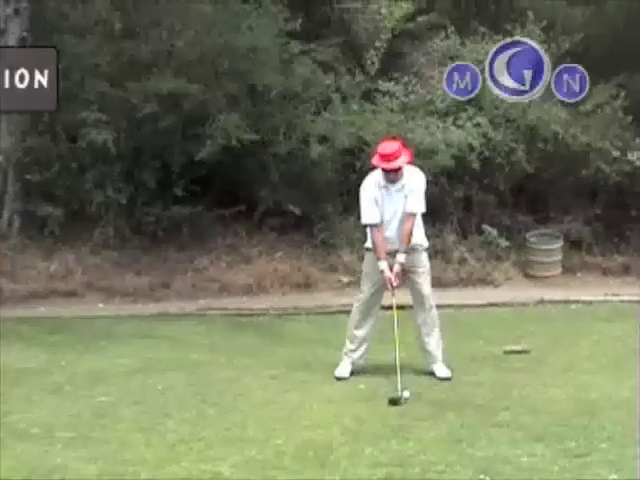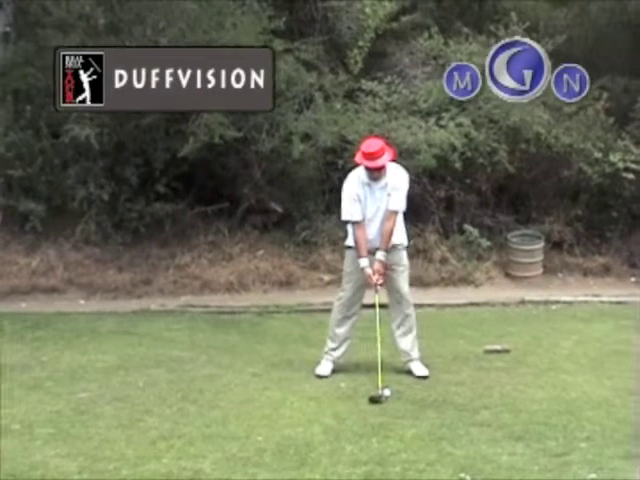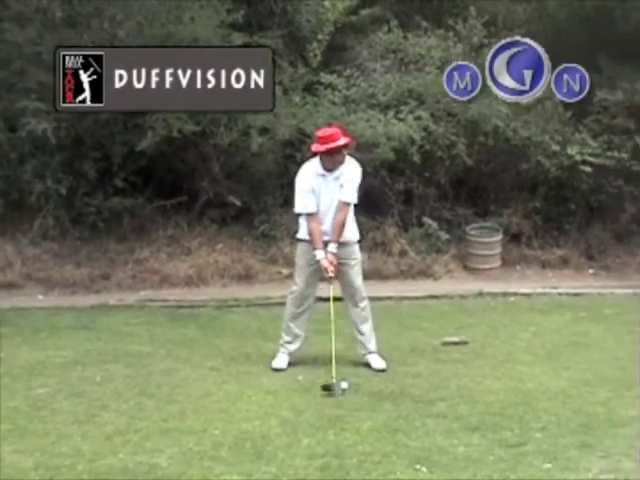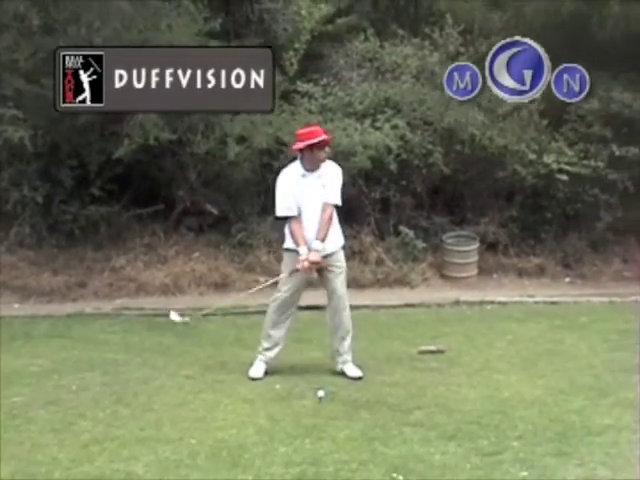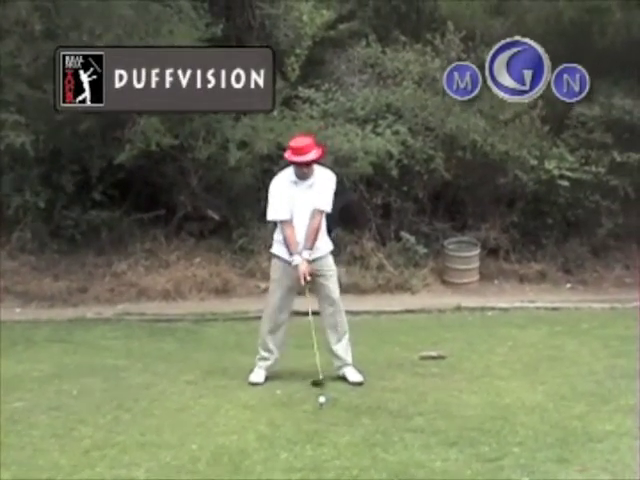
dt=1s
person 1, frame 1
left shoulder: (416, 177)
right shoulder: (369, 185)
left elbow: (409, 221)
right elbow: (375, 228)
left wrist: (400, 260)
right wrist: (384, 266)
left hip: (413, 249)
right hip: (378, 250)
left knee: (425, 302)
right knee: (365, 303)
left ankle: (436, 360)
right ankle: (349, 359)
person 1, frame 2
left shoulder: (399, 175)
right shoulder: (352, 182)
left elbow: (390, 219)
right elbow: (357, 226)
left wrist: (380, 258)
right wrist: (364, 263)
left hip: (393, 247)
right hip: (359, 248)
left knee: (403, 301)
right knee: (346, 301)
left ankle: (412, 358)
right ankle: (330, 357)
person 1, frame 3
left shoulder: (352, 168)
right shoulder: (306, 174)
left elbow: (342, 210)
right elbow: (312, 218)
left wrist: (333, 249)
right wrist: (320, 255)
left hip: (345, 241)
right hip: (311, 241)
left knee: (357, 293)
right knee: (300, 294)
left ankle: (370, 351)
right ankle: (286, 350)
person 1, frame 4
left shoulder: (333, 171)
right shoulder: (287, 177)
left elbow: (328, 211)
right elbow: (293, 220)
left wrist: (317, 248)
right wrist: (303, 251)
left hip: (330, 248)
right hip: (297, 249)
left knee: (339, 302)
right knee: (282, 302)
left ankle: (344, 360)
right ankle: (263, 358)
person 1, frame 5
left shoulder: (326, 177)
right shoulder: (279, 183)
left elbow: (316, 218)
right elbow: (285, 224)
left wrist: (306, 255)
right wrist: (297, 260)
left hip: (319, 254)
right hip: (286, 256)
left knee: (333, 306)
right knee: (275, 311)
left ankle: (344, 364)
right ankle: (262, 364)
